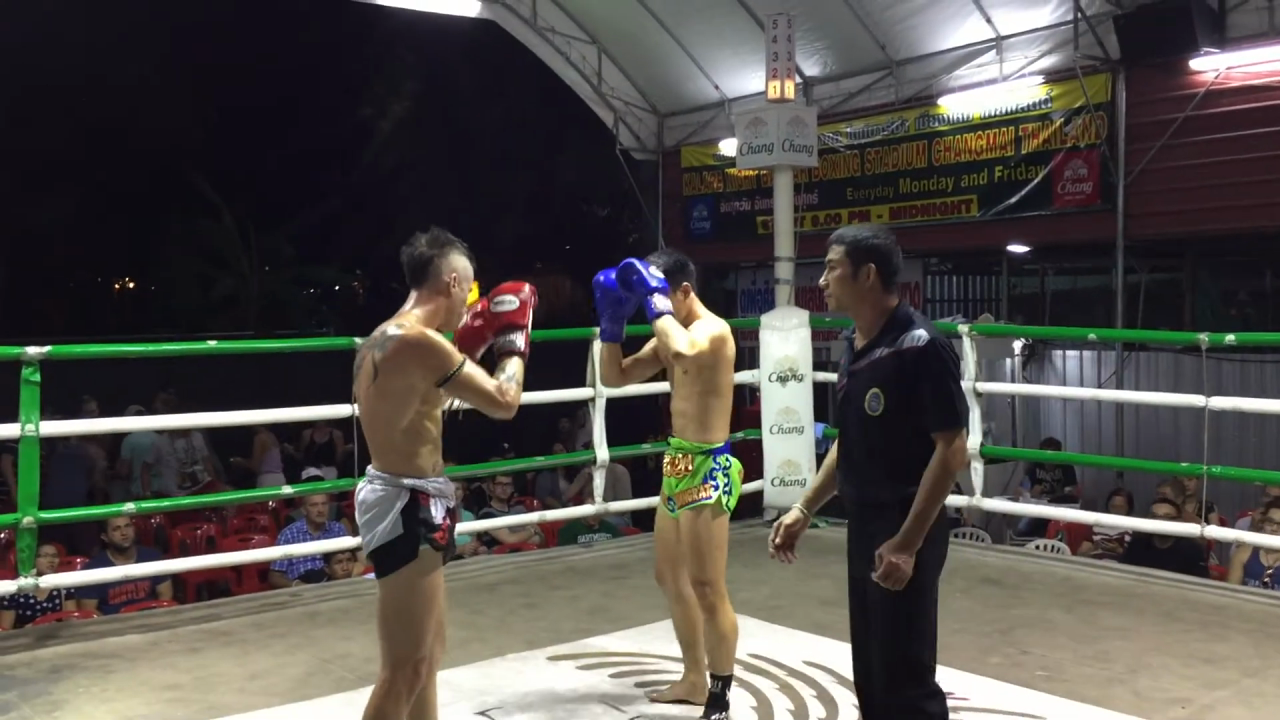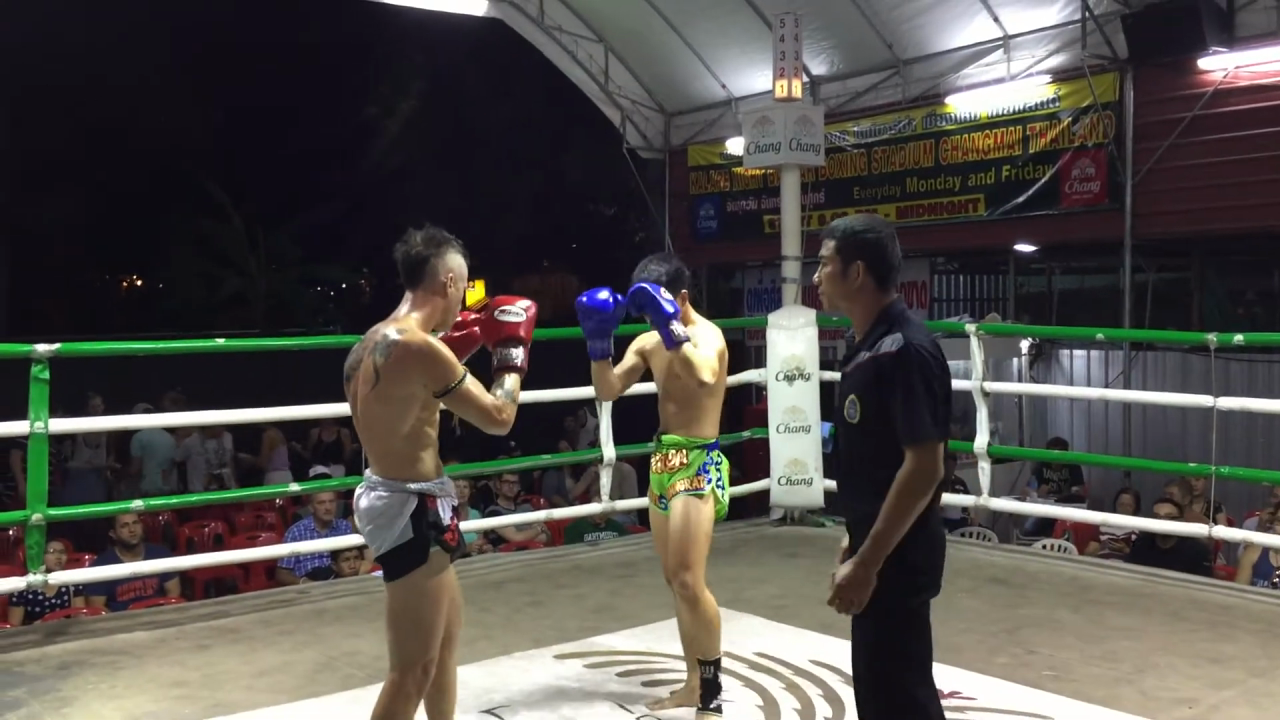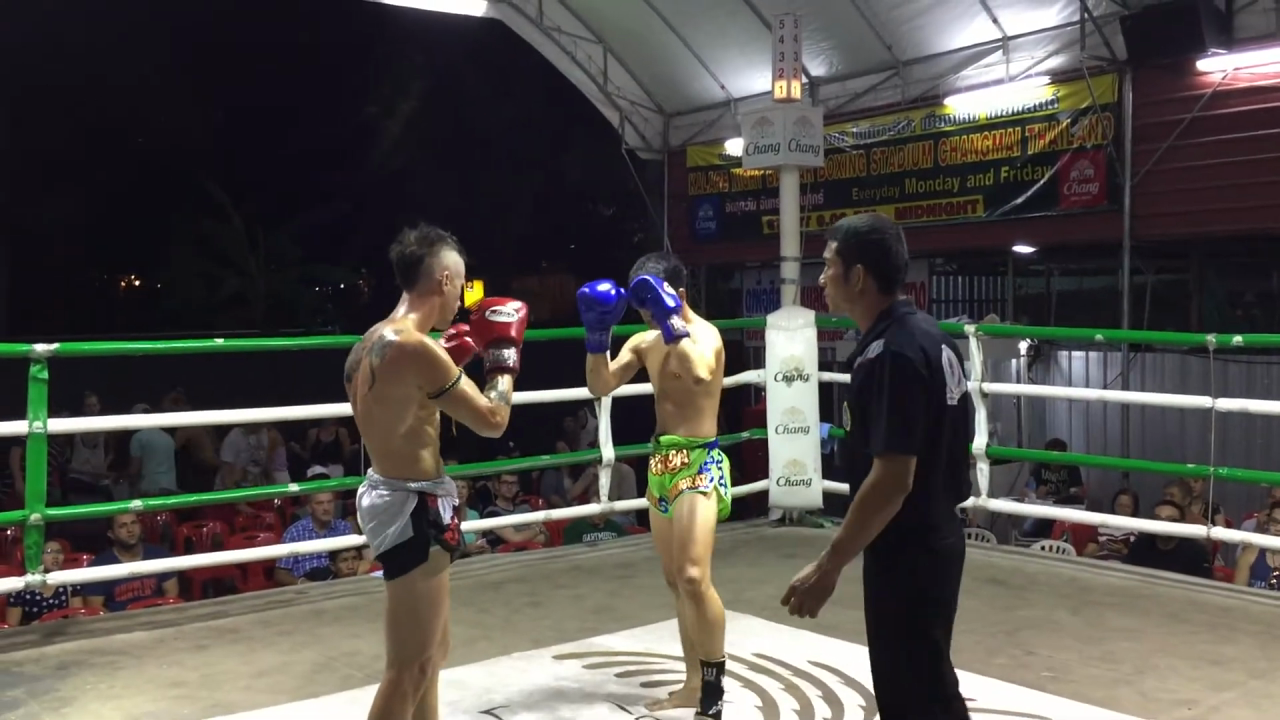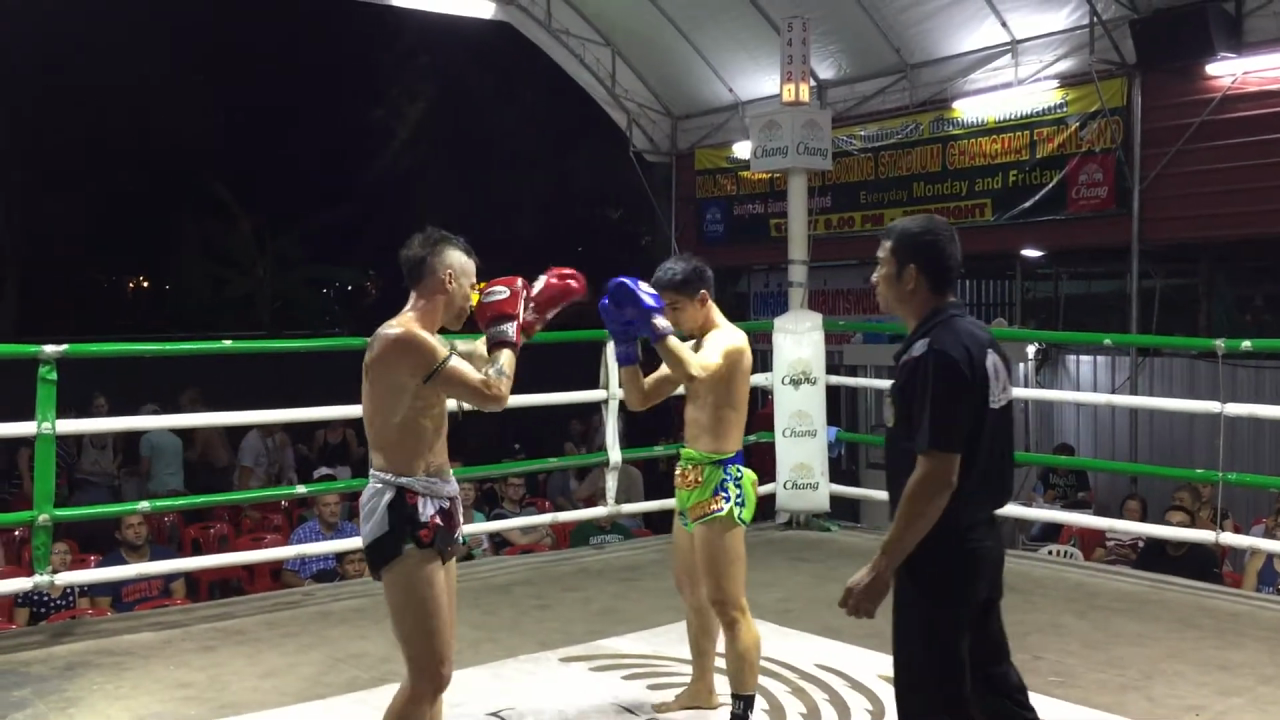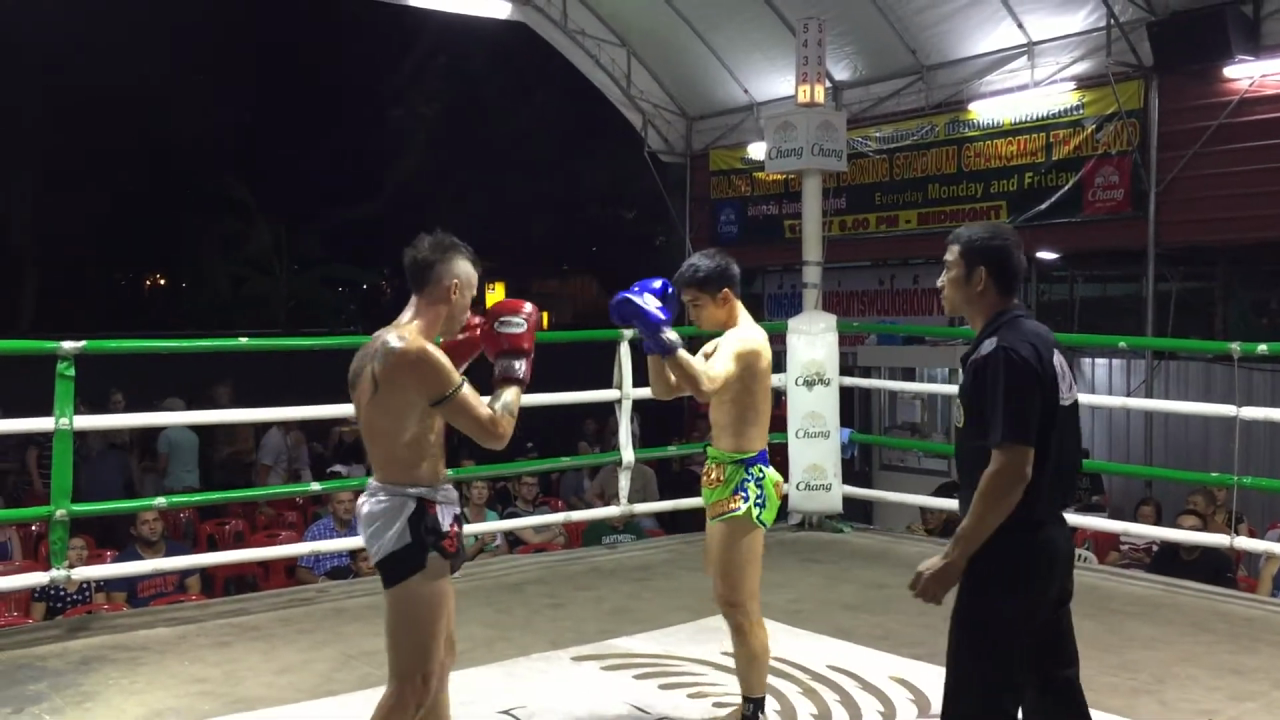
dt=0.4s
person 1, frame 1
left shoulder: (921, 347)
right shoulder: (855, 346)
left elbow: (951, 450)
left wrist: (907, 540)
right wrist: (804, 508)
left hip: (906, 537)
right hip: (866, 530)
right knee: (872, 676)
person 1, frame 2
left shoulder: (903, 350)
right shoulder: (873, 342)
left elbow: (923, 467)
left wrist: (866, 561)
left hip: (898, 548)
right hip: (883, 541)
right knee: (881, 679)
person 1, frame 3
left shoulder: (891, 354)
right shoulder: (926, 334)
left elbow: (892, 478)
left wrist: (827, 567)
left hip: (908, 551)
right hip: (934, 538)
right knee: (929, 679)
person 1, frame 4
left shoulder: (935, 353)
right shoulder: (976, 339)
left elbow: (936, 477)
left wrist: (882, 567)
left hip: (941, 554)
right hip: (977, 542)
person 1, frame 5
left shoulder: (1003, 352)
right shoulder: (1036, 341)
left elbow: (1011, 470)
left wrist: (954, 558)
left hip: (1011, 553)
right hip: (1044, 543)
person 2, frame 1
left shoulder: (383, 338)
right shoulder: (417, 341)
right elbow: (504, 401)
left wrist: (472, 342)
right wrist: (512, 335)
left hip: (401, 498)
right hip: (408, 506)
left knee: (428, 650)
right knee: (404, 668)
person 2, frame 2
left shoulder: (372, 341)
right shoulder: (419, 347)
right elbow: (498, 418)
left wrist: (453, 351)
right wrist: (510, 348)
left hip: (388, 496)
right hip: (411, 509)
left knee: (446, 632)
right knee: (413, 668)
person 2, frame 3
left shoulder: (374, 341)
right shoulder: (414, 348)
right elbow: (492, 421)
left wrist: (449, 360)
right wrist: (503, 349)
left hip: (396, 499)
right hip: (414, 509)
left knee: (430, 649)
right knee: (408, 668)
person 2, frame 4
left shoulder: (423, 341)
right shoulder: (403, 340)
left elbow: (483, 358)
right elbow: (492, 393)
left wrist: (539, 305)
right wrist: (506, 325)
left hip: (430, 509)
right hip: (406, 514)
left knee: (435, 665)
right knee: (430, 673)
person 2, frame 5
left shoulder: (379, 346)
right shoulder: (417, 355)
right elbow: (495, 431)
left wrist: (451, 360)
right wrist: (512, 359)
left hip: (399, 509)
right hip: (412, 519)
left knee: (438, 658)
person 3, frame 1
left shoulder: (712, 329)
right shoulder: (669, 336)
left elbow: (681, 352)
right elbow: (613, 378)
left wrist: (655, 299)
right wrist: (611, 323)
left hip: (706, 469)
right hip: (677, 465)
left knee: (707, 589)
right knee: (669, 578)
right ankle: (695, 679)
person 3, frame 2
left shoulder: (707, 335)
right shoulder: (648, 343)
left elbow: (706, 380)
right elbow: (607, 391)
left wrist: (672, 324)
right wrist: (599, 339)
left hip: (698, 464)
right hip: (662, 463)
left knee: (689, 580)
right knee: (676, 581)
person 3, frame 3
left shoulder: (703, 334)
right shoulder: (644, 342)
left elbow: (700, 375)
right elbow: (599, 385)
left wrist: (669, 320)
right wrist: (597, 331)
left hip: (698, 464)
right hip: (660, 464)
left knee: (694, 578)
right knee: (676, 582)
person 3, frame 4
left shoulder: (727, 341)
right shoulder: (700, 345)
left elbow: (694, 367)
right elbow: (637, 399)
left wrist: (653, 320)
right wrist: (626, 340)
left hip: (719, 482)
right hip: (690, 477)
left knee: (728, 606)
right knee: (691, 590)
person 3, frame 5
left shoulder: (745, 340)
right shoulder: (720, 343)
left elbow: (705, 386)
right elbow: (666, 388)
left wrist: (664, 330)
right wrist: (652, 335)
left hip: (742, 479)
right hip: (723, 477)
left knee: (738, 607)
right knee: (737, 601)
